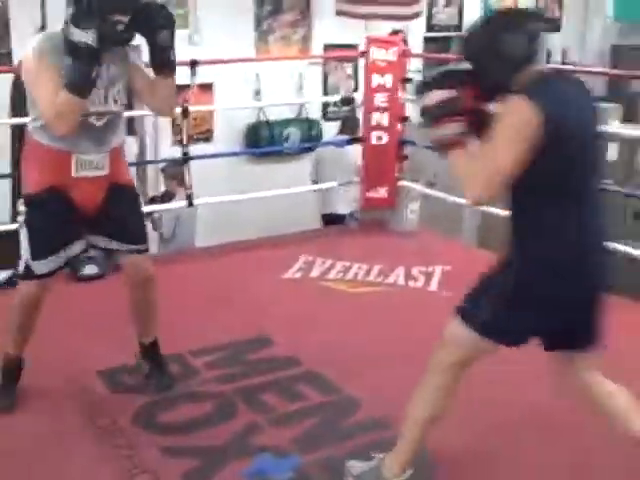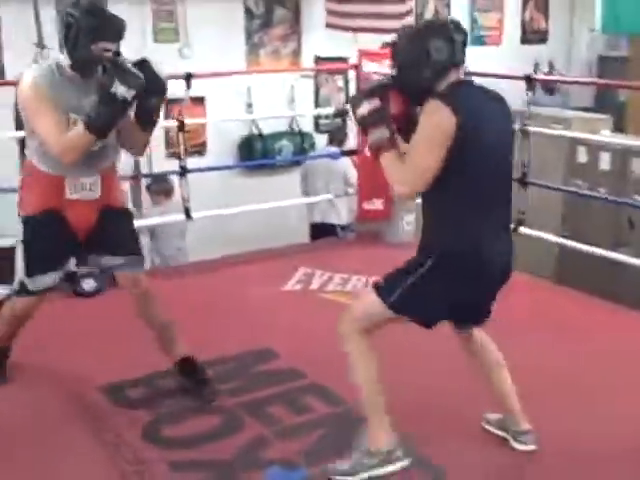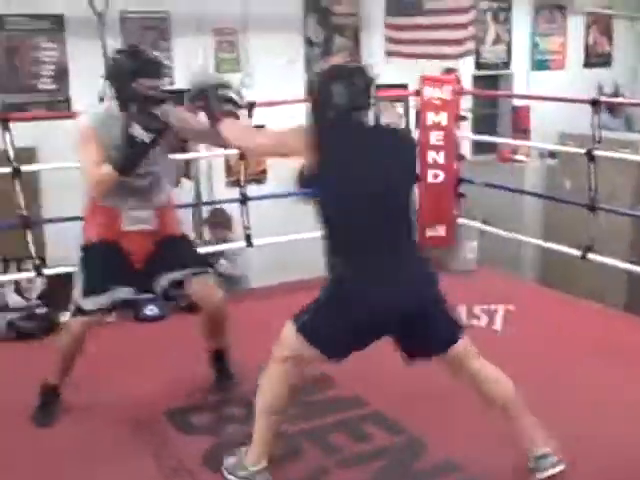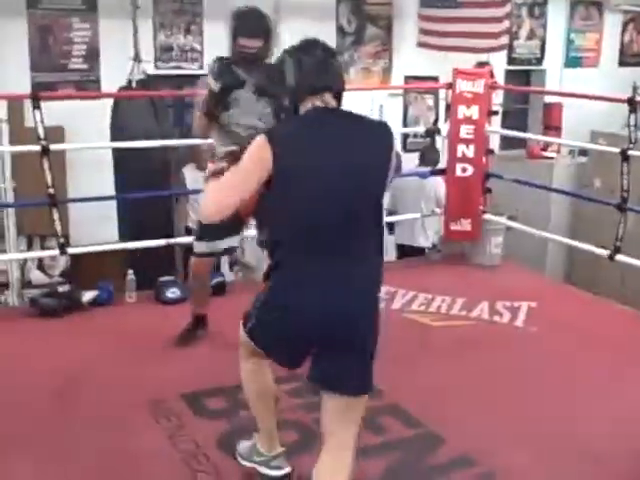
dt=0.4s
person 1, frame 1
left shoulder: (525, 105)
right shoulder: (576, 94)
left elbow: (480, 188)
left wrist: (452, 128)
right wrist: (478, 120)
left hip: (539, 264)
right hip: (583, 264)
left knee: (447, 359)
right knee: (580, 376)
person 1, frame 2
left shoulder: (441, 109)
right shoulder: (493, 104)
left elbow: (408, 183)
left wrist: (378, 129)
right wrist: (410, 119)
left hip: (452, 255)
right hip: (493, 252)
left knee: (355, 325)
right knee: (467, 328)
right ankle: (516, 424)
person 1, frame 3
left shoulder: (317, 141)
right shoulder: (402, 144)
left elbow: (245, 138)
left wrist: (218, 109)
left hip: (355, 291)
right hip: (414, 284)
left knee: (282, 356)
right knee: (471, 365)
person 1, frame 4
left shoulder: (274, 142)
right shoulder: (380, 138)
left elbow: (211, 210)
left wrist: (226, 173)
left hip: (292, 296)
right hip: (357, 302)
left knee: (252, 351)
right knee: (340, 438)
person 2, frame 1
left shoulder: (118, 54)
right shoulder: (43, 53)
left elbow: (163, 106)
right elbow: (61, 123)
left wrist: (162, 44)
right wrist: (82, 61)
left hip: (108, 171)
right hip: (53, 174)
left knee: (140, 271)
right knee: (35, 282)
left ankle: (149, 352)
person 2, frame 2
left shoulder: (109, 80)
right shoulder: (37, 84)
left elbow: (135, 147)
right elbow: (64, 152)
left wrist: (149, 105)
right wrist: (106, 110)
left hip: (102, 192)
right hip: (49, 199)
left knee: (138, 285)
left ankle: (185, 364)
person 2, frame 3
left shoulder: (165, 114)
right shoulder: (93, 126)
left elbow: (214, 136)
right elbow: (97, 187)
right wrist: (133, 148)
left hip: (162, 224)
right hip: (109, 229)
left knee: (213, 300)
right knee: (85, 319)
left ankle: (218, 358)
right ankle: (51, 390)
person 2, frame 4
right shoulder: (221, 75)
right elbow: (200, 130)
left wrist: (274, 96)
right wrist: (214, 96)
right knee: (201, 261)
right ankle: (199, 319)
